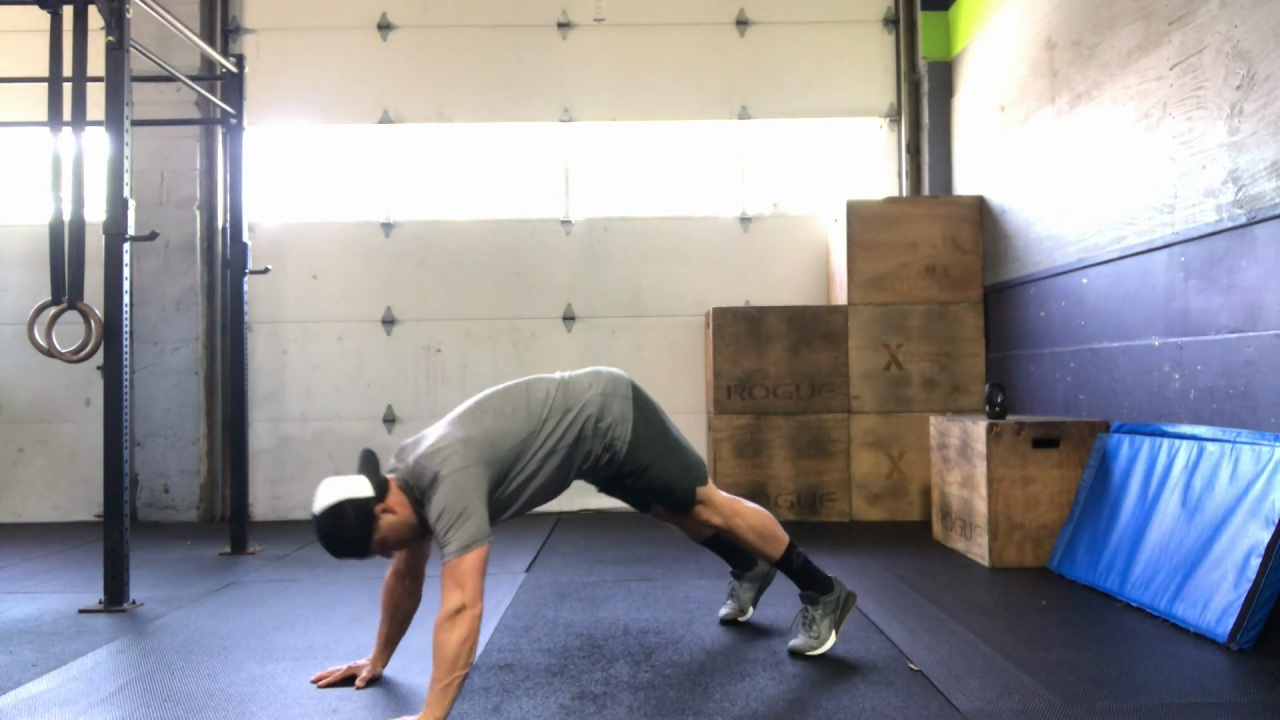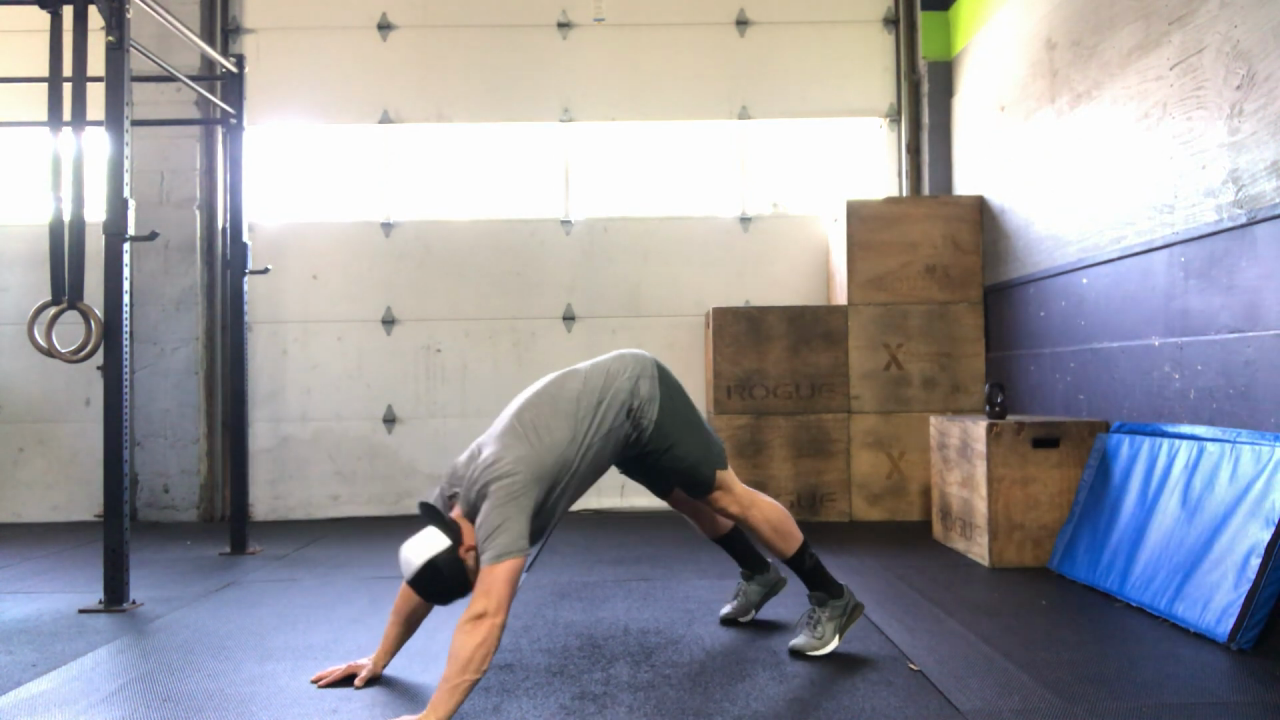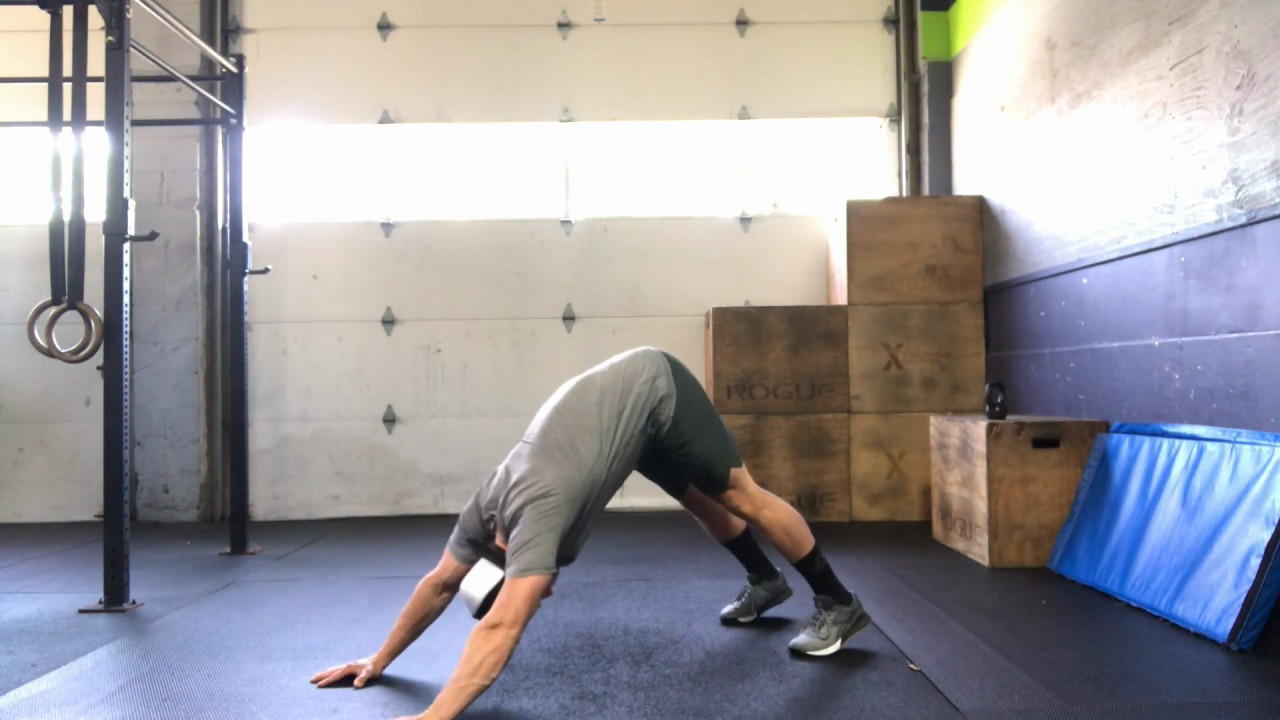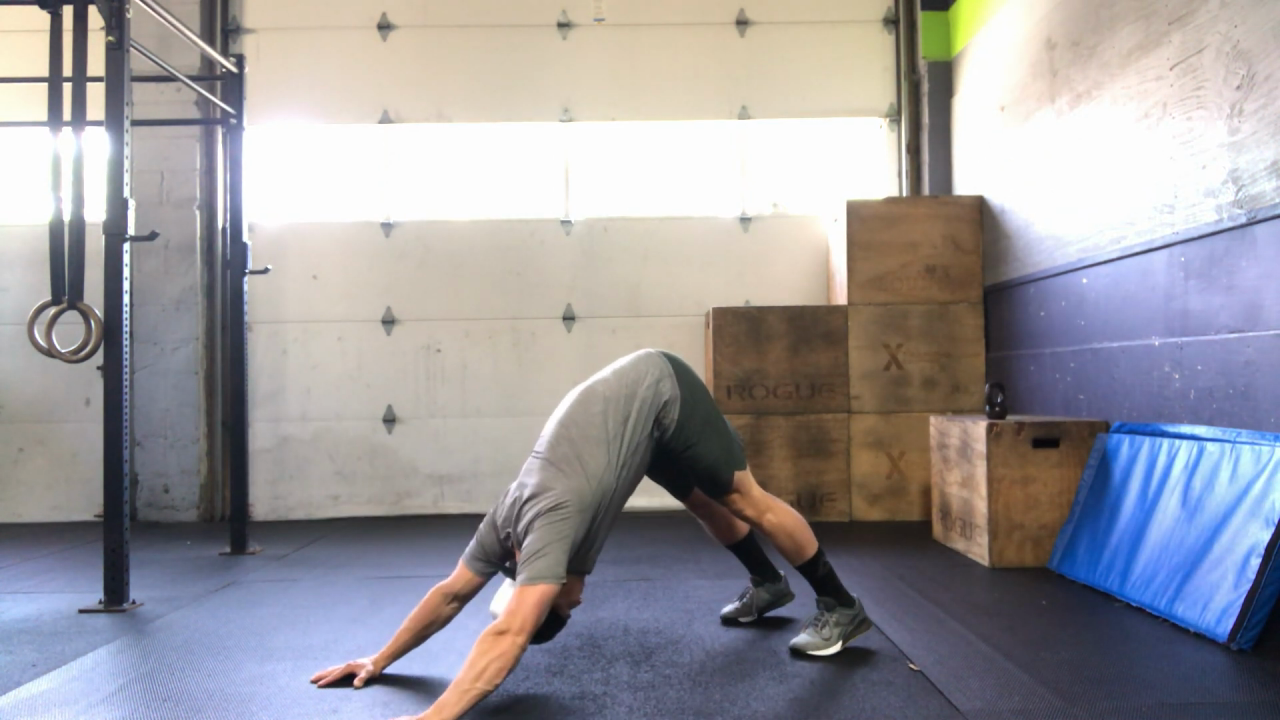
dt=0.5s
person 1, frame 1
left shoulder: (447, 483)
right shoulder: (405, 478)
left elbow: (461, 606)
right elbow: (404, 578)
right wrist: (375, 659)
left hip: (608, 416)
right hip: (591, 427)
left knee: (706, 506)
right knee: (673, 511)
left ankle: (823, 593)
right ankle: (749, 571)
person 1, frame 2
left shoulder: (501, 496)
right shoulder: (455, 490)
left elbow: (486, 615)
right elbow: (422, 585)
right wrist: (378, 660)
left hip: (639, 394)
right hip: (617, 409)
left knee: (726, 496)
right knee: (688, 500)
left ankle: (830, 598)
right ankle: (760, 574)
person 1, frame 3
left shoulder: (538, 512)
right shoulder: (489, 505)
left elbow: (502, 627)
right elbow: (439, 584)
right wrist: (379, 660)
left hip: (656, 389)
right hip: (631, 397)
left knee: (741, 496)
right knee: (699, 500)
left ankle: (838, 604)
right ankle: (766, 581)
person 1, frame 4
left shoulder: (549, 523)
right shoulder: (508, 519)
left elbow: (508, 634)
right elbow: (450, 593)
right wrist: (379, 660)
left hip: (660, 391)
right hip: (636, 397)
left knee: (746, 500)
right knee: (704, 503)
left ankle: (840, 606)
right ankle: (768, 583)
